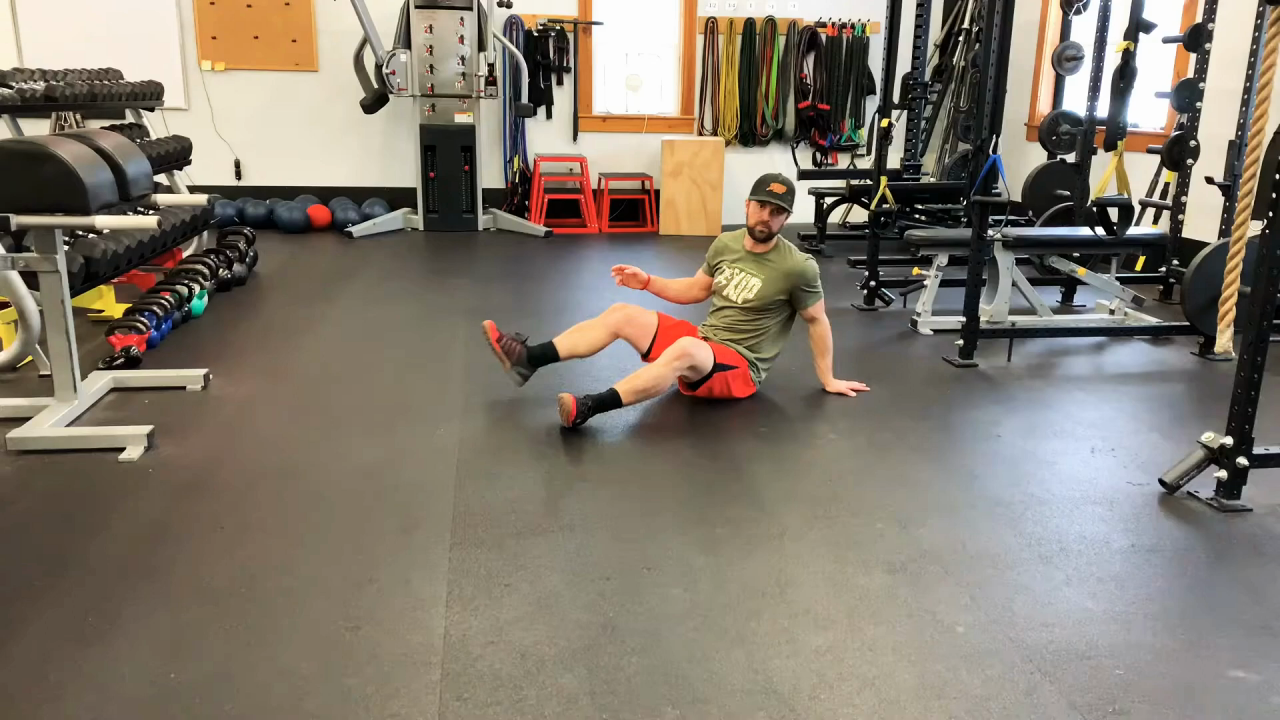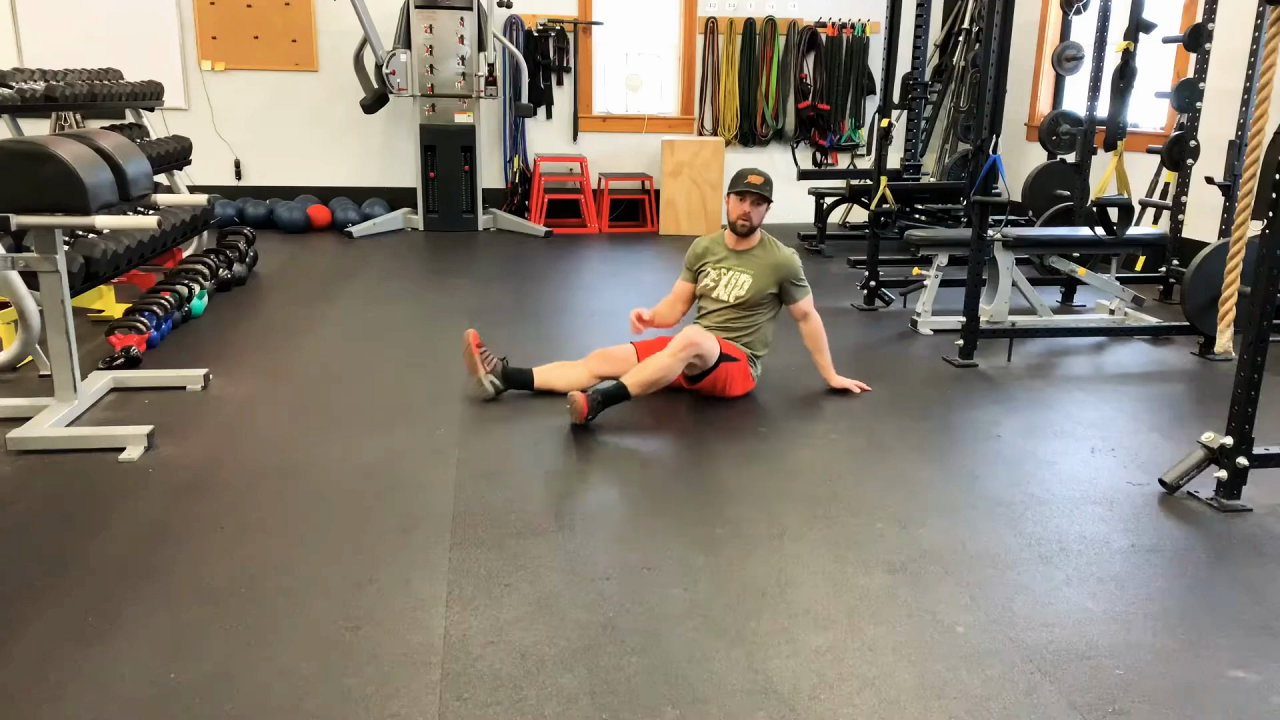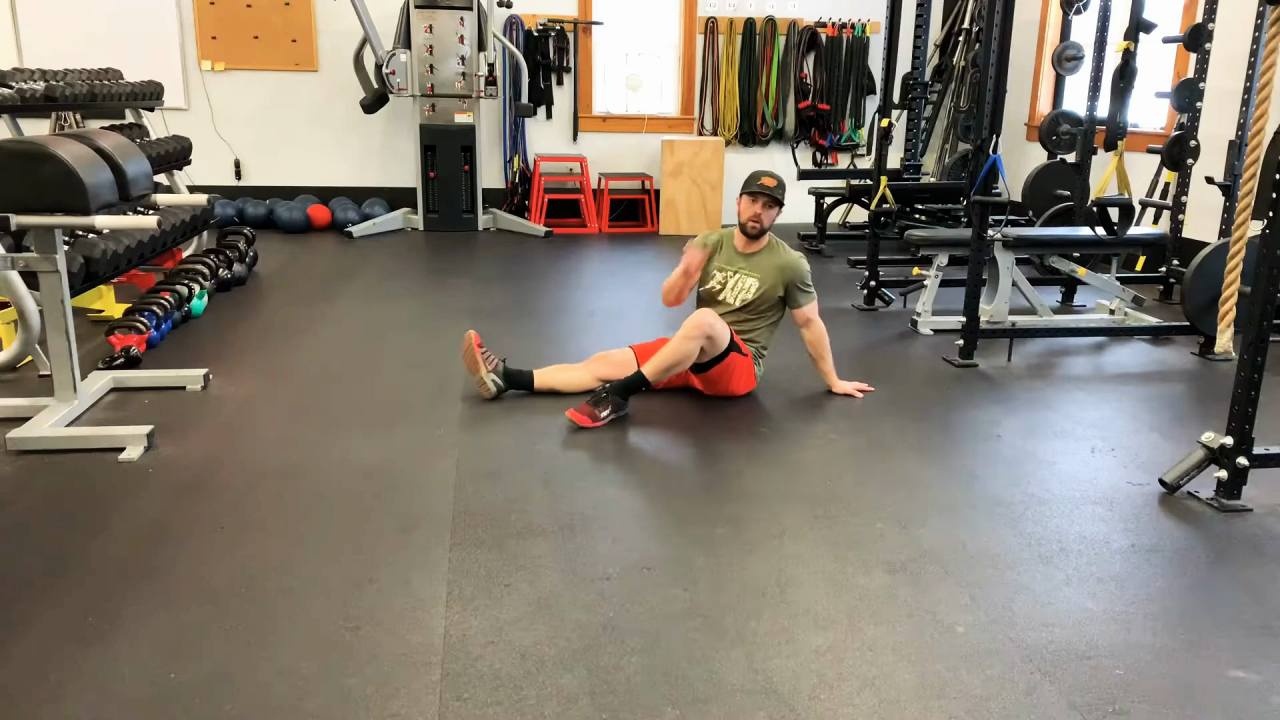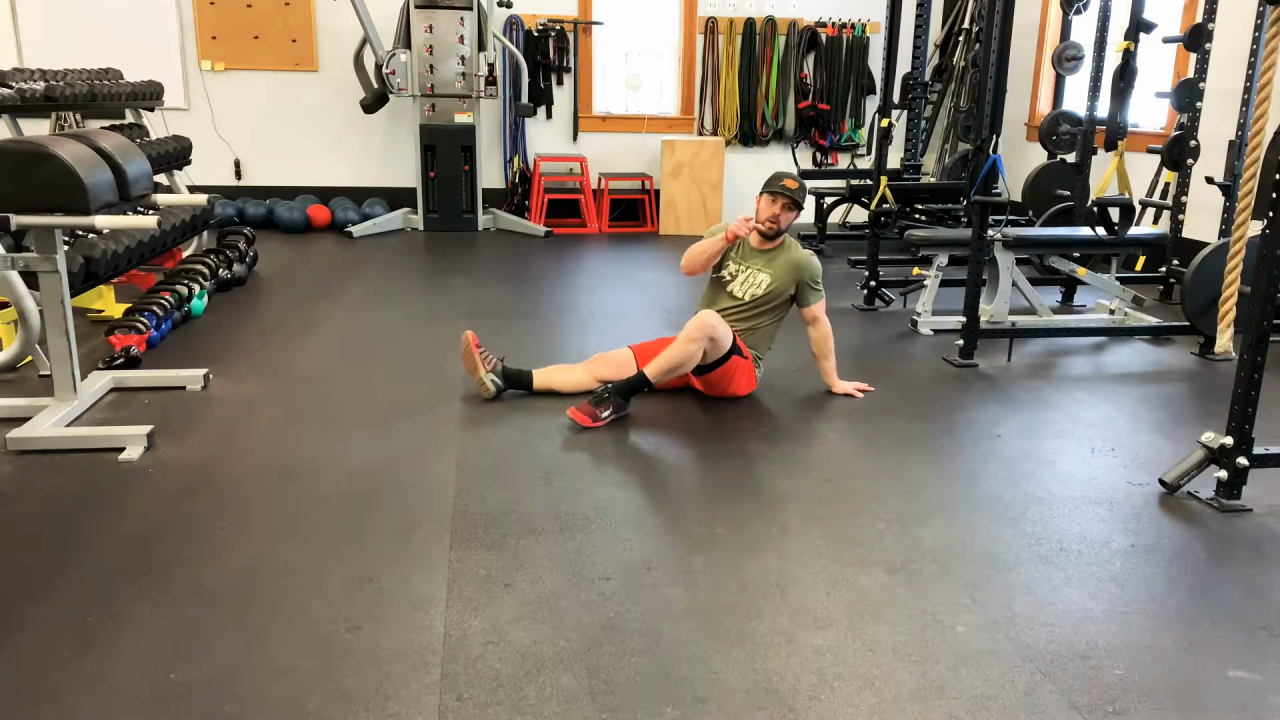
dt=0.3s
person 1, frame 1
left shoulder: (797, 267)
right shoulder: (725, 244)
left elbow: (817, 320)
right elbow: (697, 290)
left wrist: (828, 380)
right wrist: (648, 282)
left hip: (738, 368)
right hip: (702, 340)
left knee: (684, 351)
right knee: (622, 312)
left ankle: (589, 407)
right ankle: (529, 358)
person 1, frame 2
left shoulder: (782, 261)
right shoulder: (704, 248)
left elbow: (806, 316)
right elbow: (676, 306)
left wrist: (831, 375)
right wrist: (650, 316)
left hip: (734, 365)
right hip: (690, 349)
left knee: (691, 340)
right knee: (601, 361)
left ankle: (597, 403)
right ankle: (504, 377)
person 1, frame 3
left shoulder: (789, 265)
right shoulder: (708, 244)
left elbow: (810, 322)
right elbow: (671, 299)
left wrist: (833, 381)
right wrist: (686, 272)
left hip: (736, 366)
right hip: (692, 355)
left knee: (703, 320)
right knee: (602, 363)
left ankle: (617, 395)
right ankle: (504, 378)
person 1, frame 4
left shoulder: (801, 263)
right shoulder: (726, 234)
left elbow: (816, 321)
right elbow: (688, 267)
left wrist: (833, 380)
right wrist: (726, 236)
left hip: (737, 366)
right hip: (691, 353)
left knee: (706, 320)
right knee: (602, 364)
left ankle: (620, 396)
right ankle: (504, 378)
